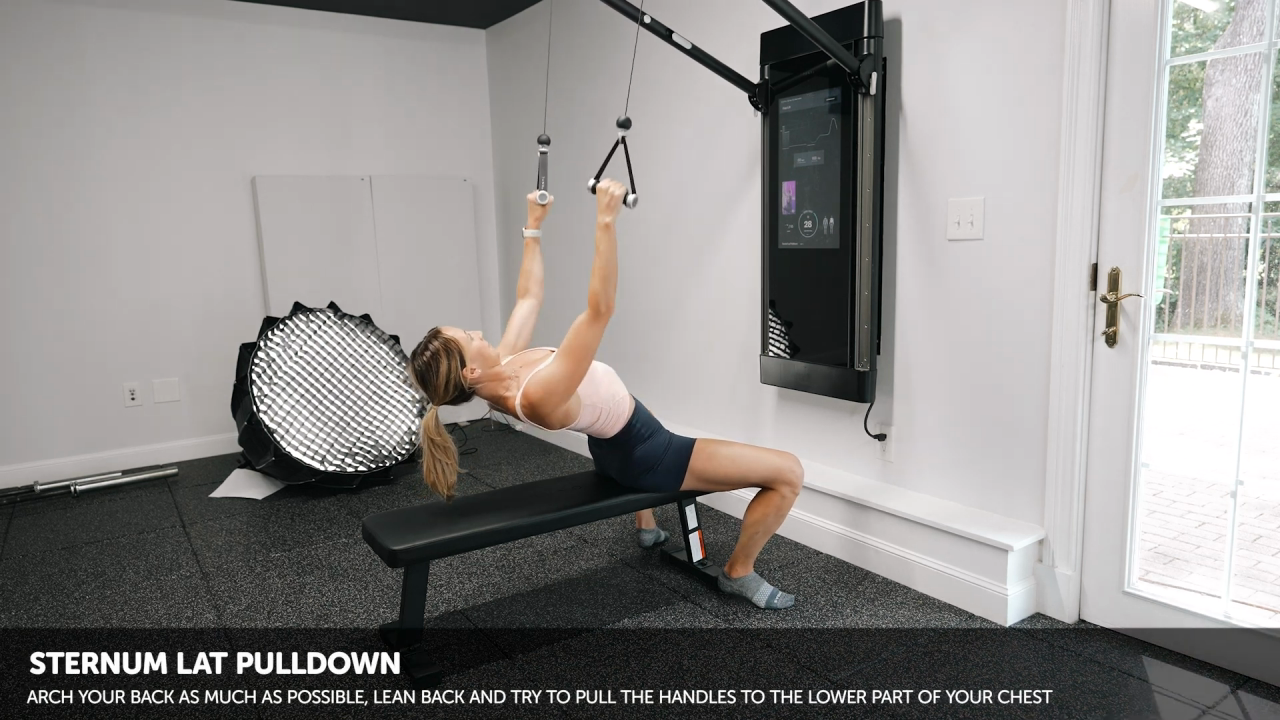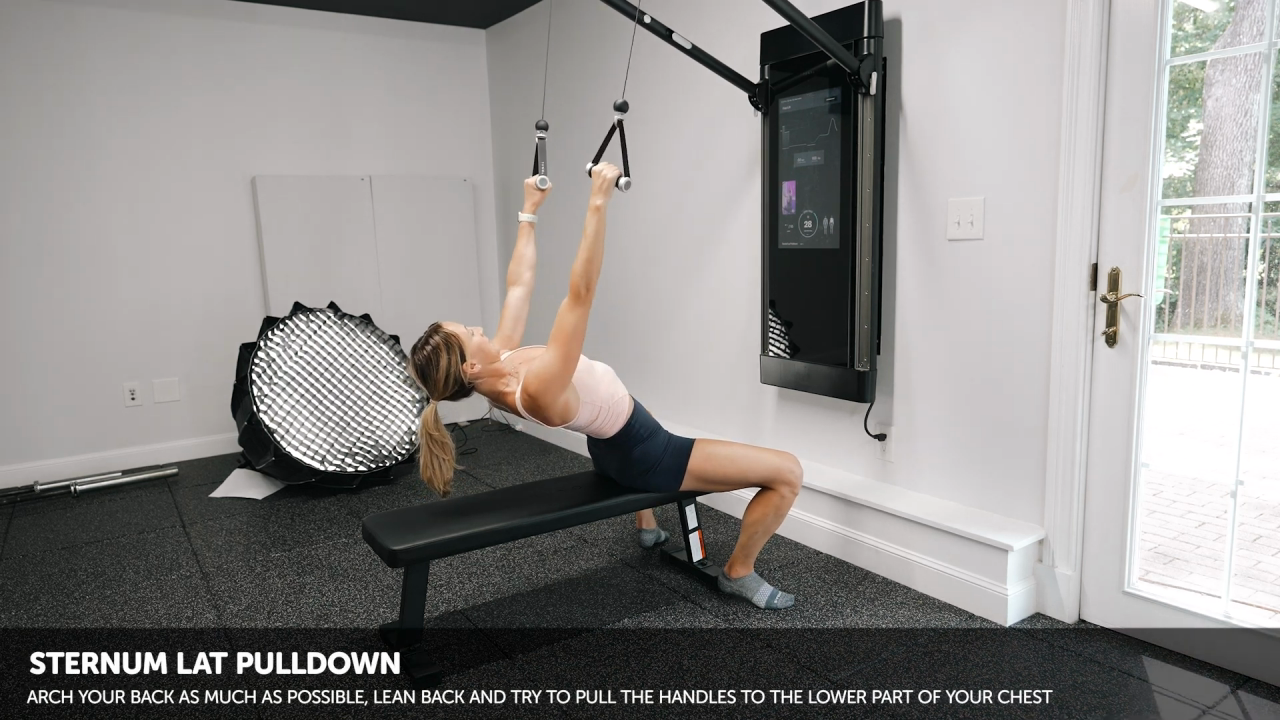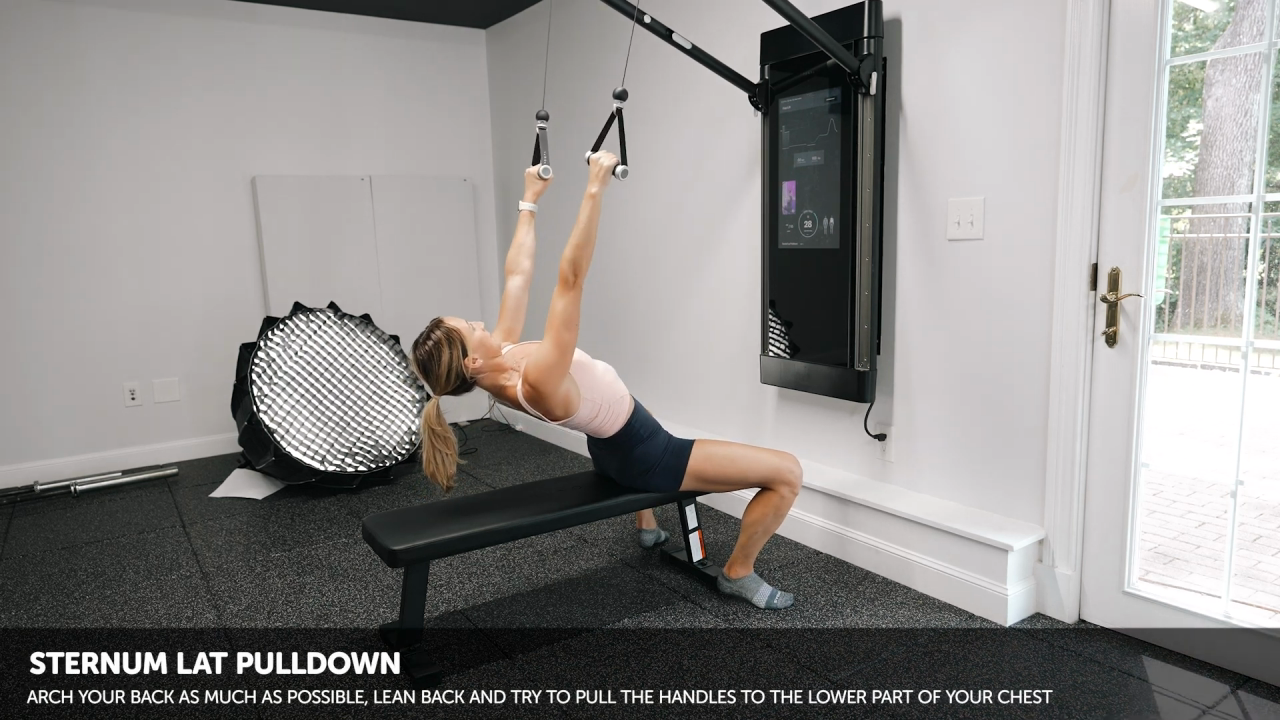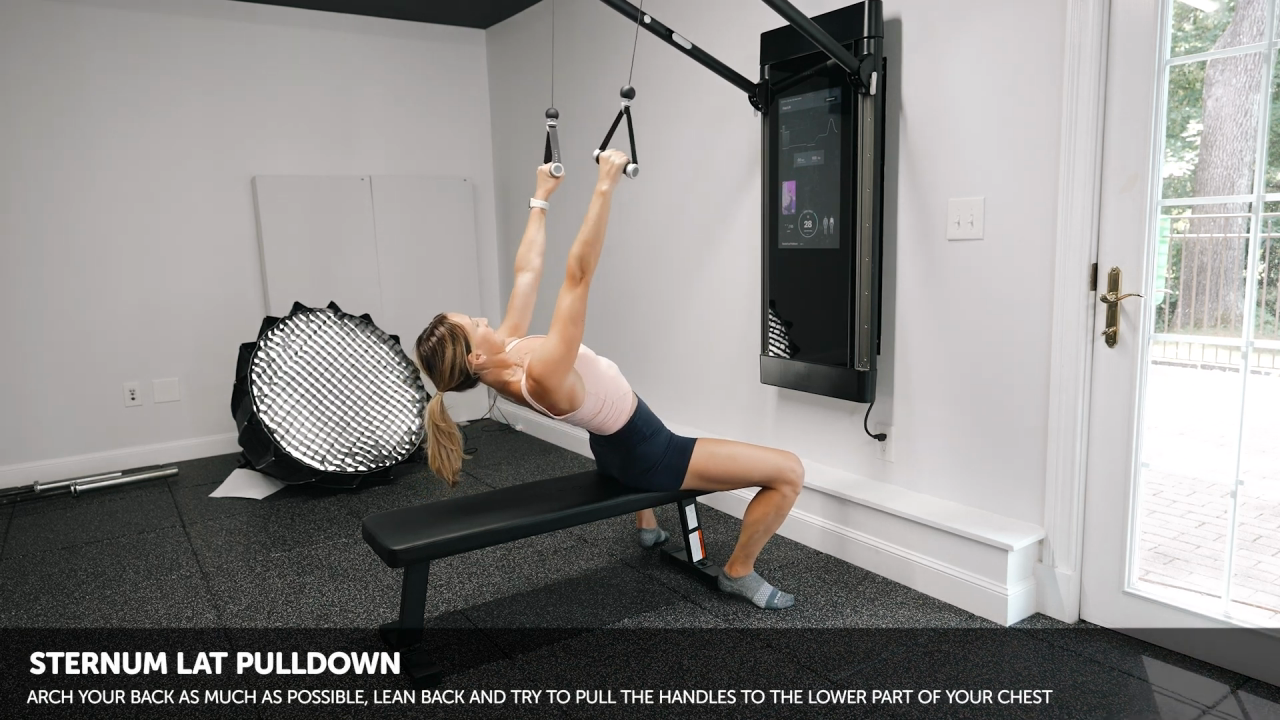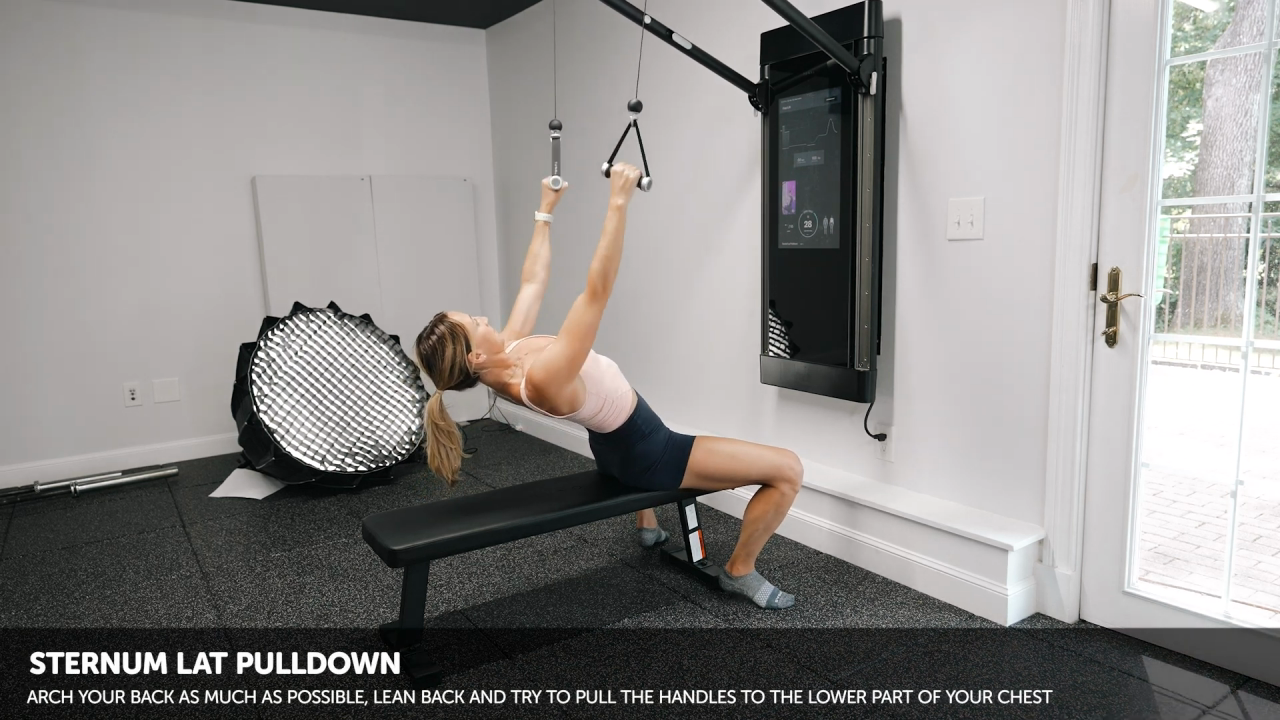
dt=0.3s
person 1, frame 1
left shoulder: (500, 369)
right shoulder: (536, 397)
left elbow: (529, 298)
right elbow: (600, 310)
left wrist: (533, 226)
right wrist: (605, 220)
left hip: (617, 447)
right hip: (645, 456)
right knee: (788, 471)
left ankle: (646, 527)
right ankle: (738, 574)
person 1, frame 2
left shoulder: (500, 363)
right shoulder: (535, 391)
left elbow: (520, 283)
right elbow: (581, 293)
left wrist: (529, 210)
right wrist: (598, 202)
left hip: (615, 447)
right hip: (645, 458)
right knee: (787, 472)
left ankle: (647, 526)
right ankle: (738, 574)
person 1, frame 3
left shoulder: (503, 359)
right shoulder: (536, 382)
left elbow: (518, 272)
right elbow: (570, 279)
left wrist: (530, 199)
right wrist: (594, 190)
left hip: (616, 450)
right hip: (644, 457)
right knee: (788, 472)
left ankle: (647, 525)
right ankle: (738, 574)
person 1, frame 4
left shoulder: (506, 356)
right shoulder: (540, 377)
left elbow: (527, 270)
right elbow: (578, 274)
left wrist: (541, 197)
right wrist: (604, 187)
left hip: (617, 446)
right hip: (645, 456)
right knee: (788, 472)
left ankle: (647, 526)
right ankle: (738, 573)
person 1, frame 5
left shoulder: (505, 356)
right shoulder: (540, 378)
left elbow: (532, 282)
right elbow: (598, 290)
left wrist: (546, 210)
right wrist: (618, 202)
left hip: (617, 444)
right hip: (645, 453)
right knee: (788, 469)
left ankle: (648, 524)
right ankle: (739, 572)
